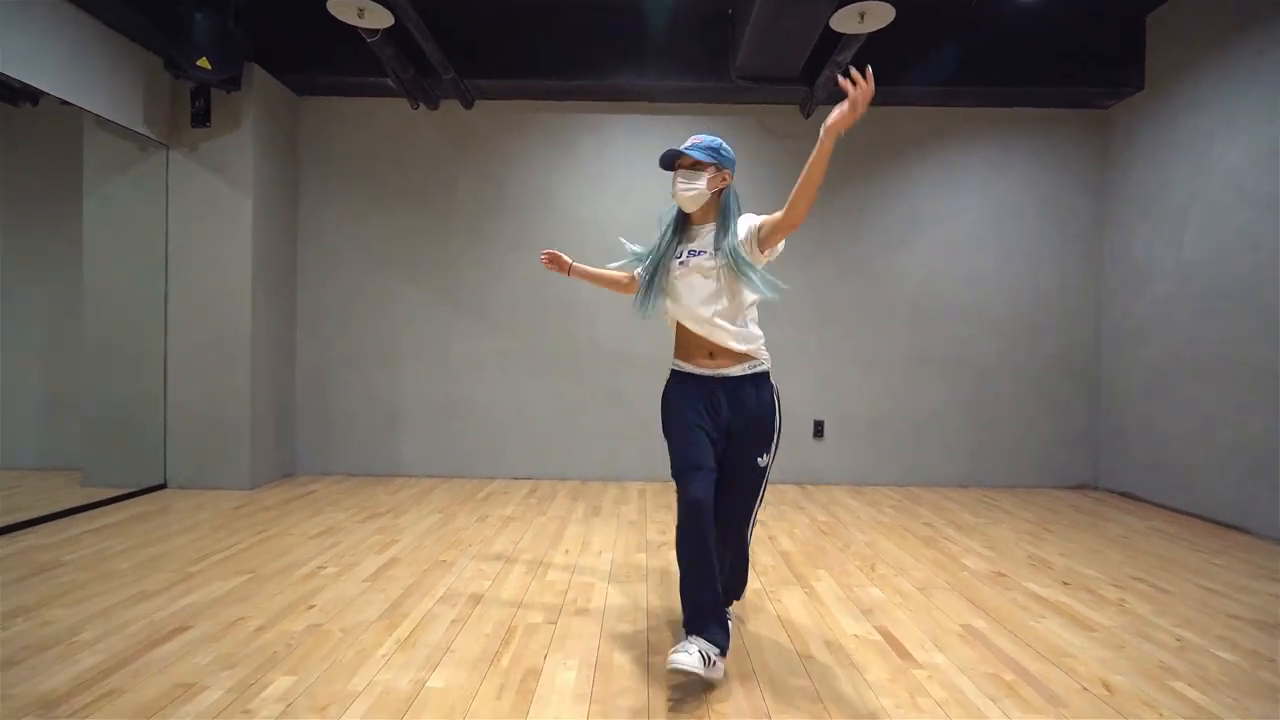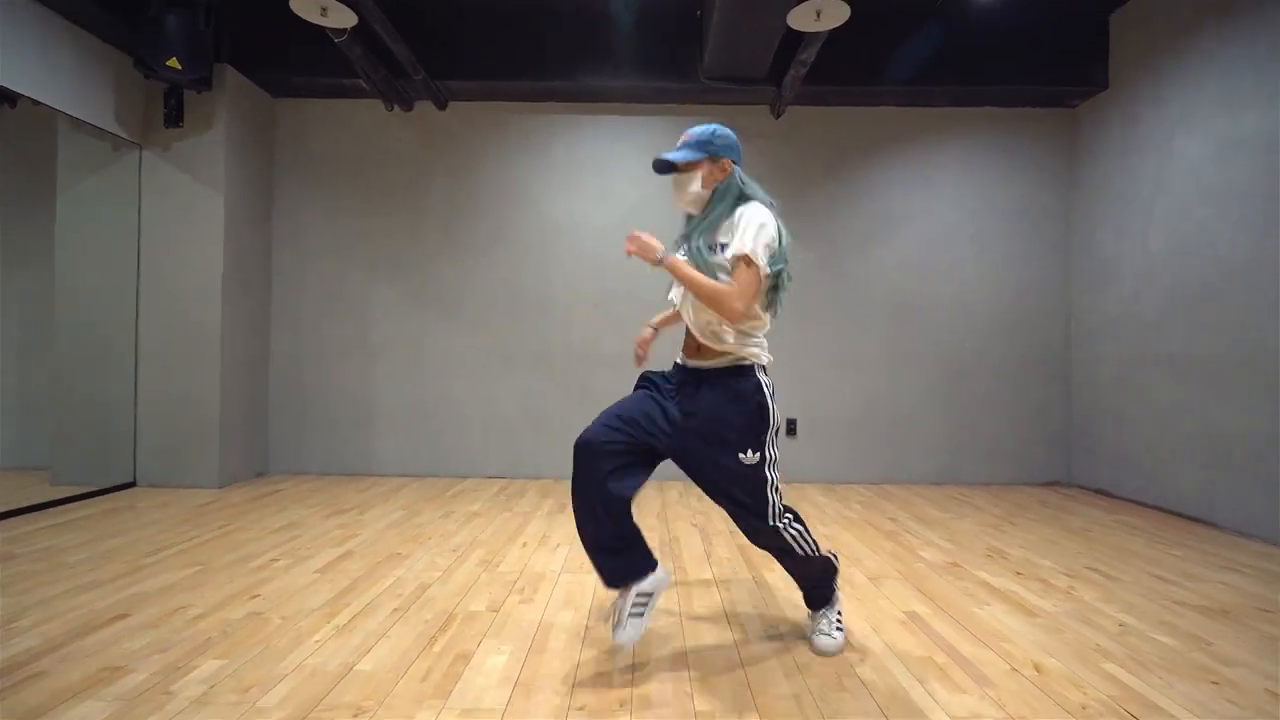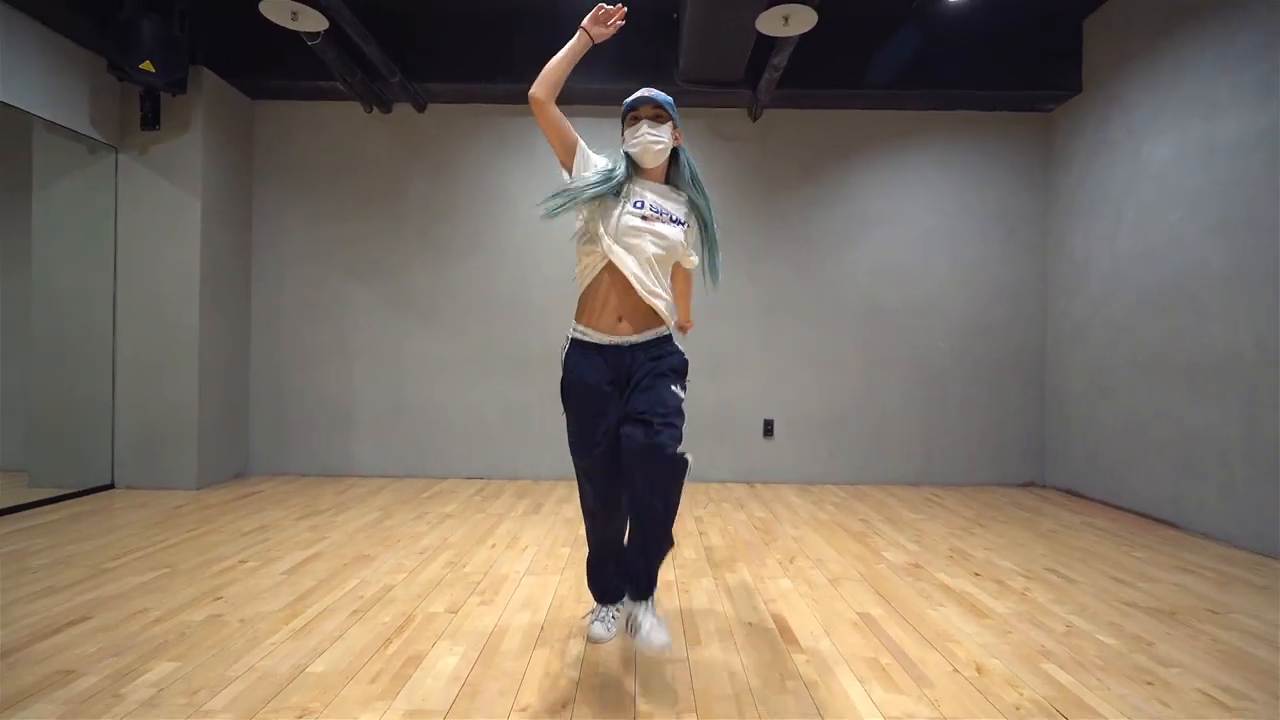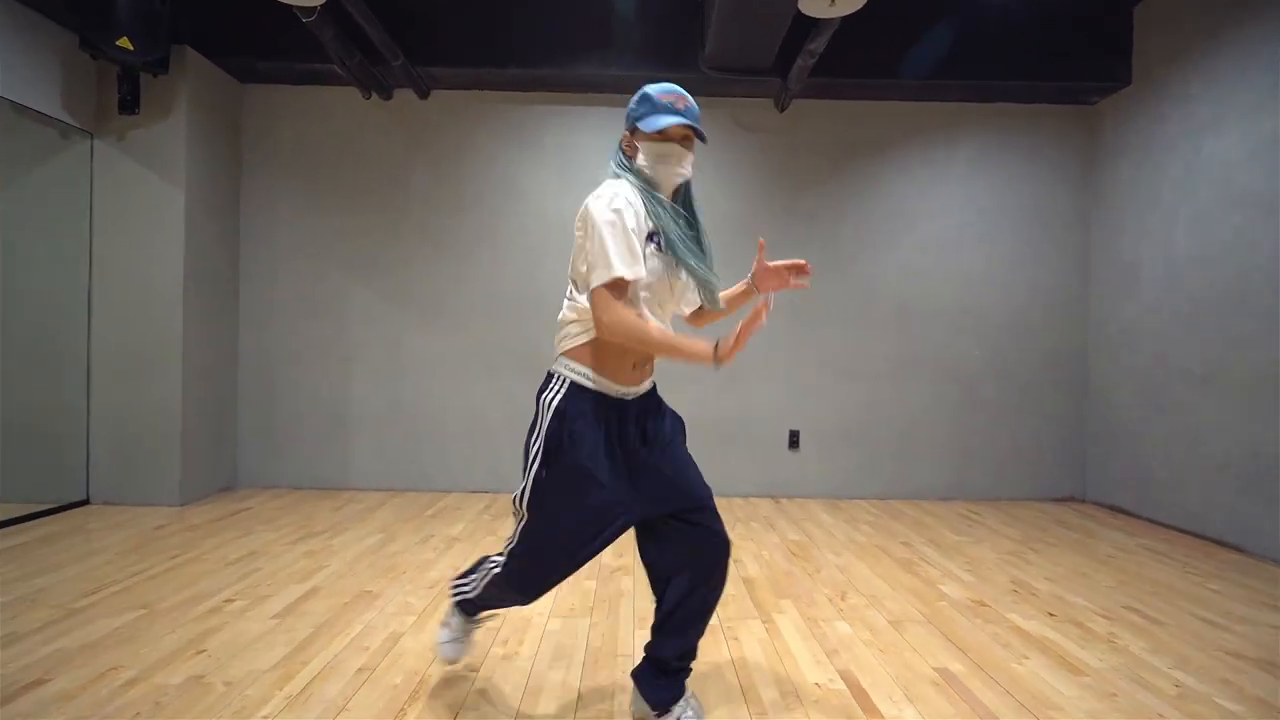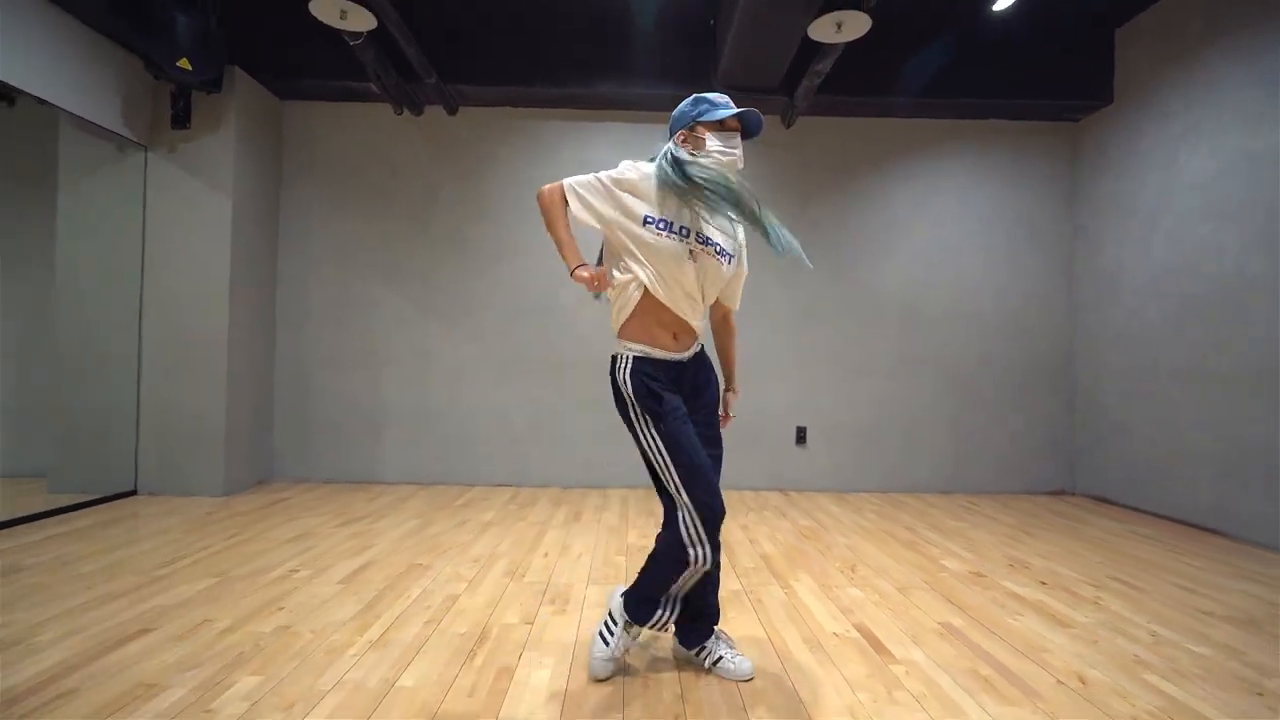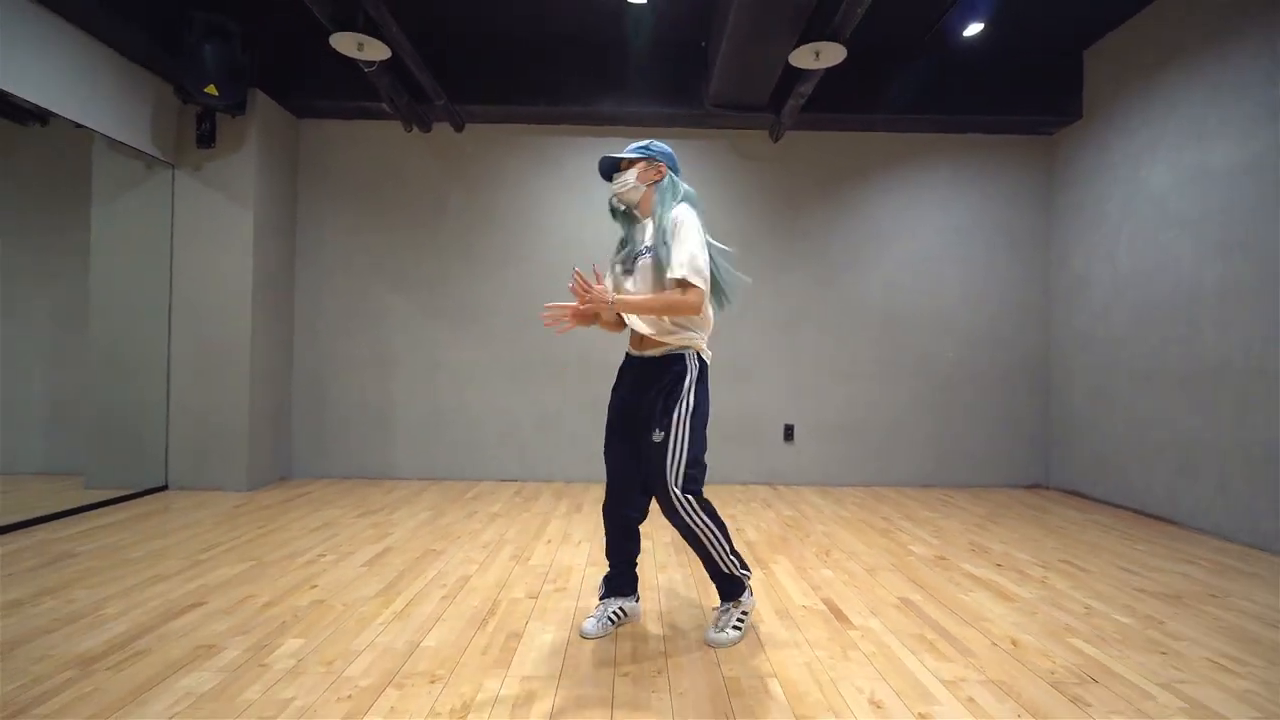
dt=0.5s
person 1, frame 1
left shoulder: (748, 232)
right shoulder: (670, 241)
left elbow: (794, 211)
right elbow: (633, 281)
left wrist: (834, 129)
right wrist: (576, 269)
left hip: (749, 391)
right hip: (690, 390)
left knee: (735, 513)
right knee: (698, 505)
left ankle: (715, 612)
right ankle: (705, 637)
person 1, frame 2
left shoulder: (752, 220)
right shoulder: (704, 232)
left elbow: (732, 300)
left wrist: (667, 257)
right wrist: (656, 323)
left hip: (736, 391)
right hip: (682, 381)
left knee: (758, 510)
right knee: (595, 451)
left ankle: (823, 596)
right ankle: (637, 579)
person 1, frame 3
left shoulder: (686, 207)
right shoulder: (599, 178)
right elbow: (540, 100)
left wrist: (684, 311)
left hip: (653, 357)
right hip: (591, 360)
left knee: (659, 459)
right knee: (601, 487)
left ankle: (640, 595)
right ankle: (609, 595)
person 1, frame 4
left shoulder: (672, 216)
right shoulder: (614, 203)
left elbow: (698, 309)
right elbow: (610, 320)
left wrist: (752, 287)
right wrist: (706, 349)
left hip: (642, 411)
right hip: (583, 407)
left knee: (699, 551)
right knee: (544, 555)
right ankle: (468, 599)
person 1, frame 5
left shoulder: (732, 222)
right shoulder: (639, 183)
right elbow: (550, 193)
left wrist: (730, 385)
right wrist: (577, 266)
left hip: (693, 371)
right hip: (643, 374)
left knee: (701, 516)
right knee: (697, 519)
left ankle: (697, 635)
right ankle: (630, 614)
person 1, frame 6
left shoulder: (679, 219)
right shoulder: (632, 236)
left elbow: (690, 302)
left wrist: (616, 299)
right wrist: (585, 313)
left hip: (677, 369)
right hip: (639, 370)
left knee: (676, 488)
right knee: (623, 492)
left ankle: (736, 595)
right ankle: (621, 595)
